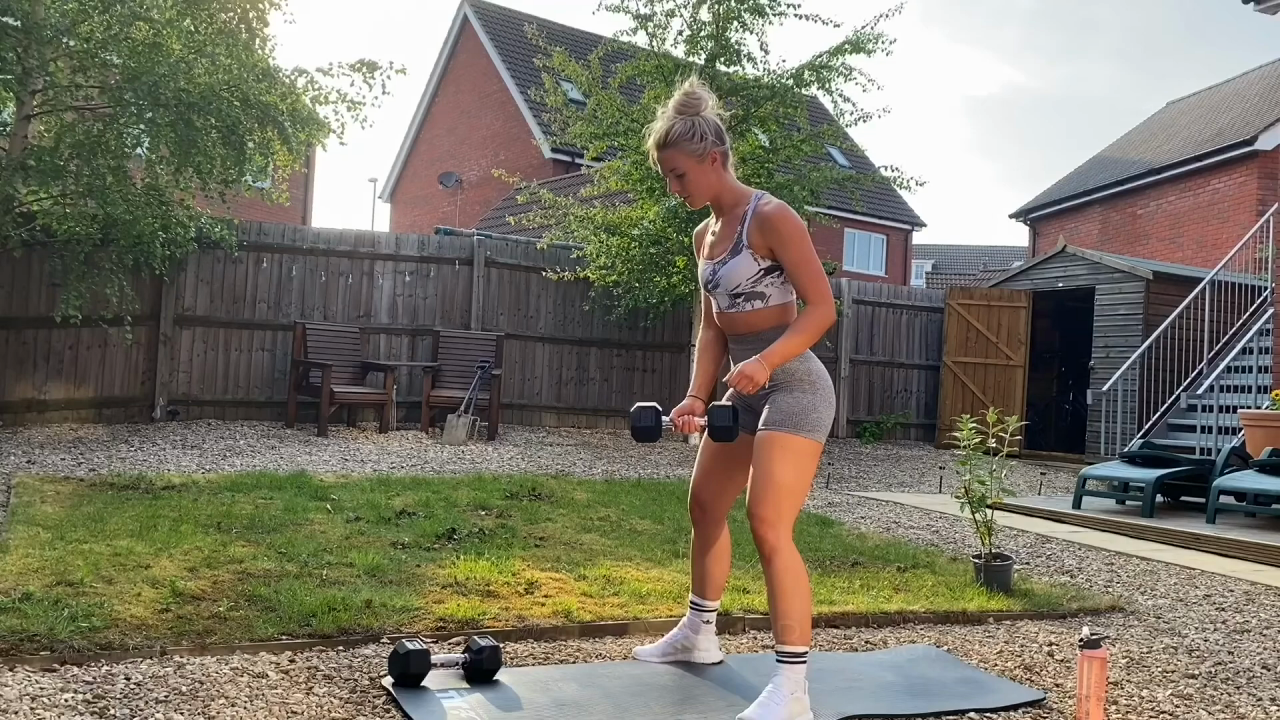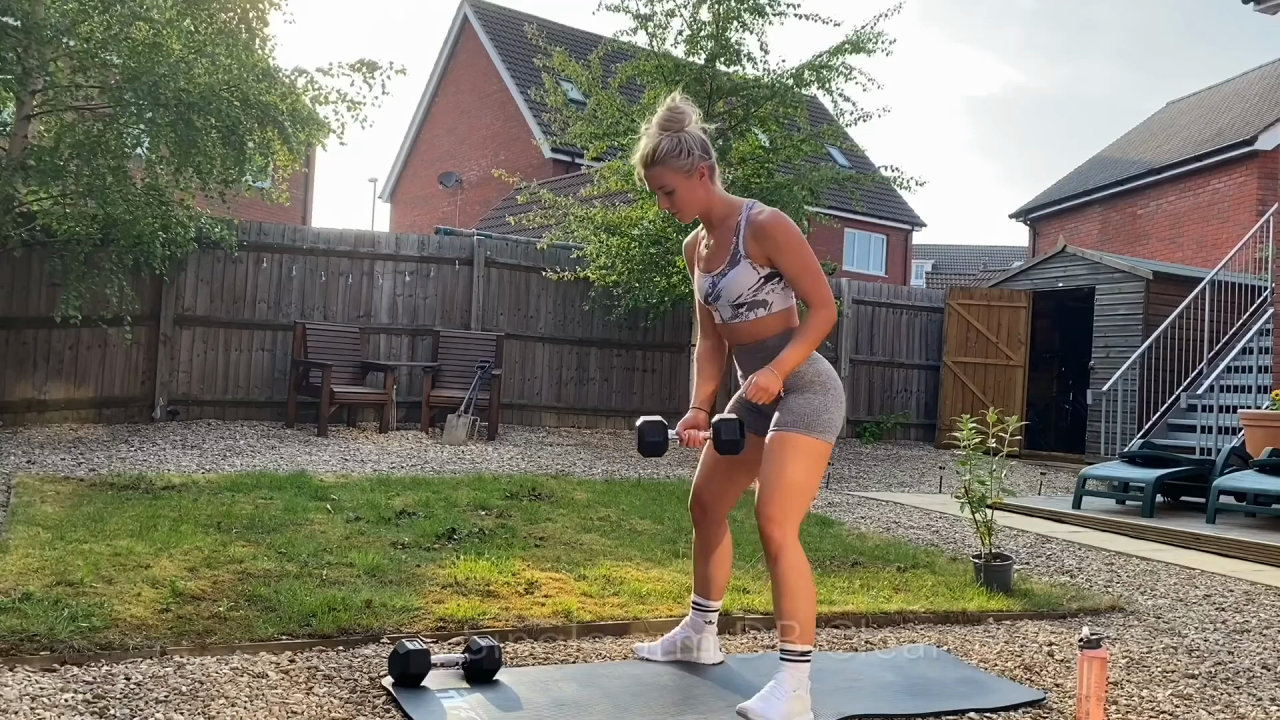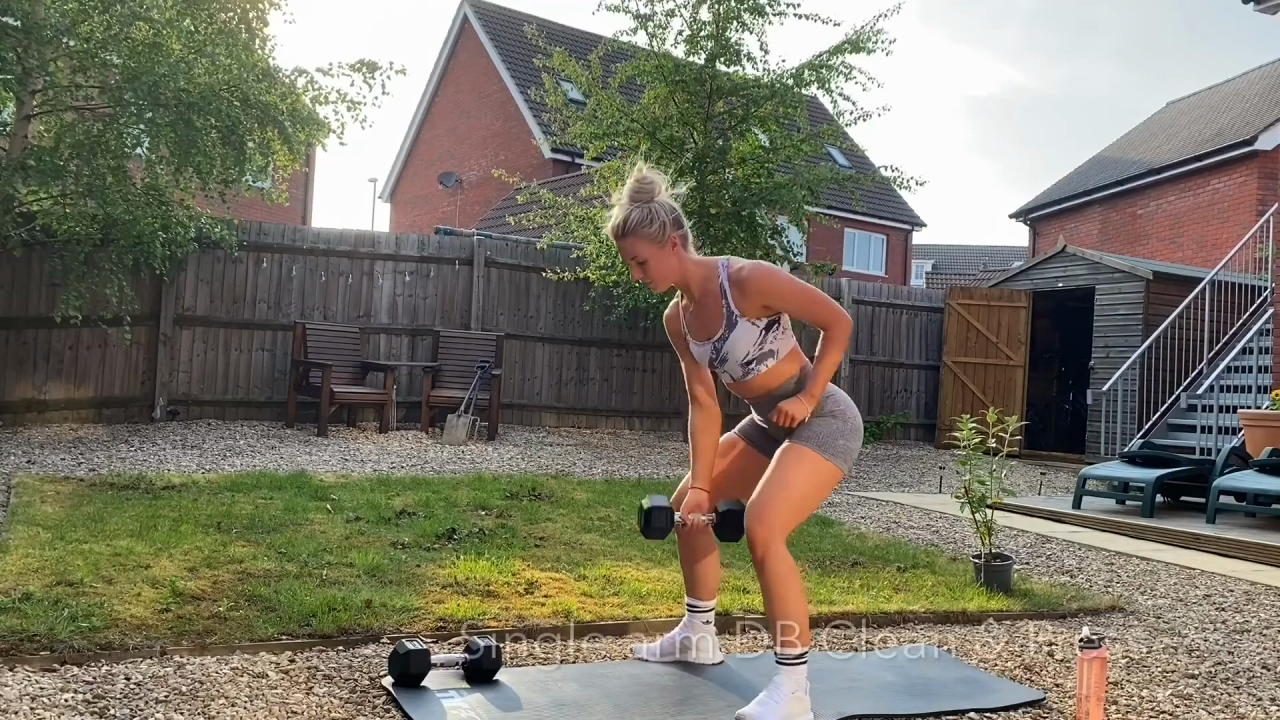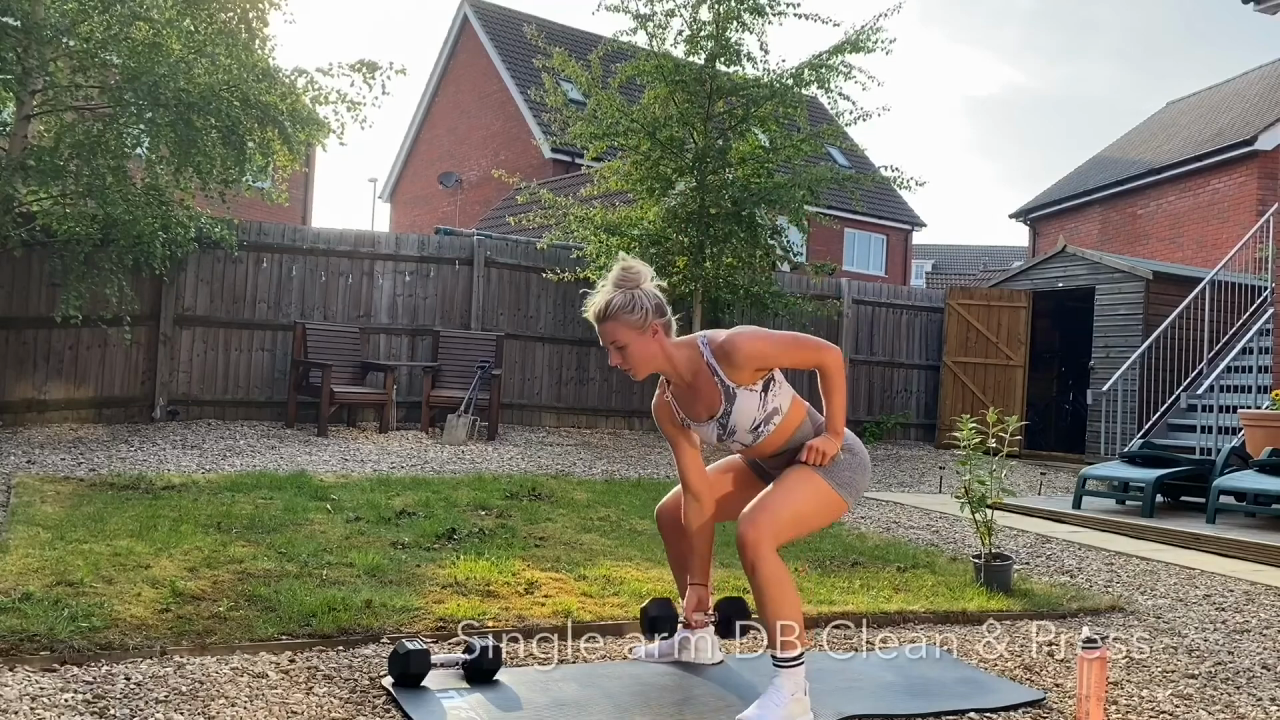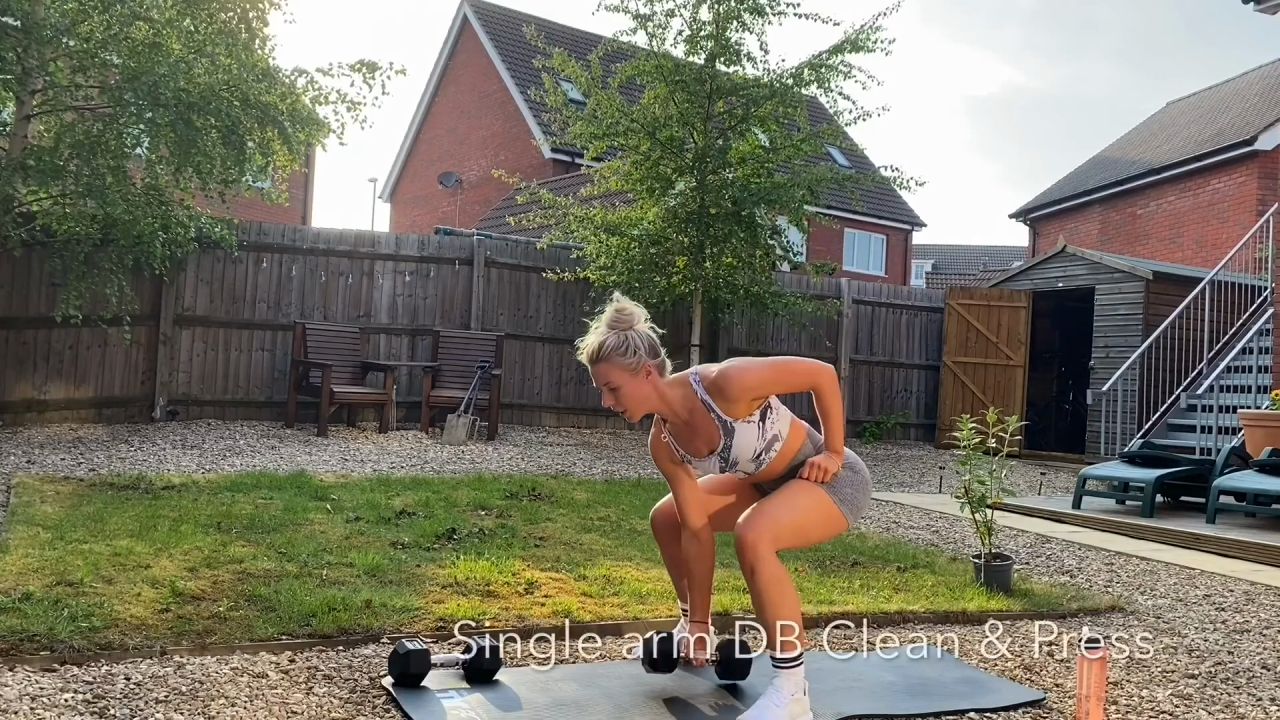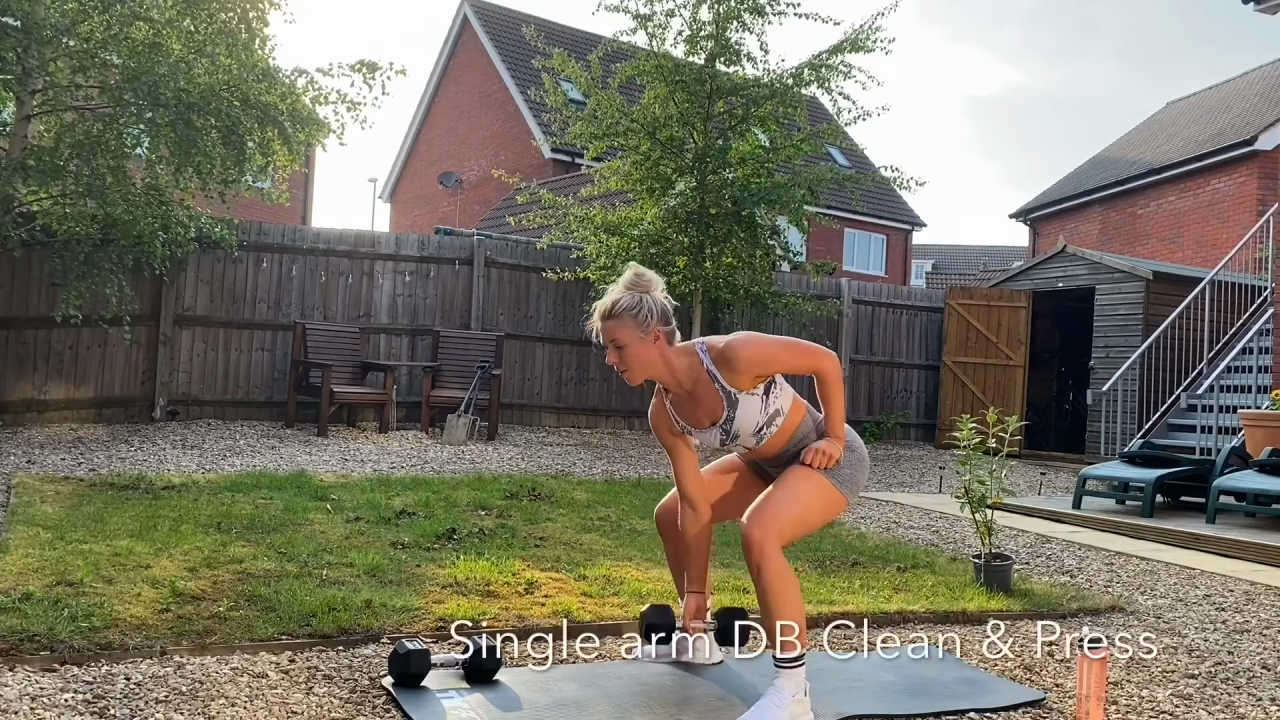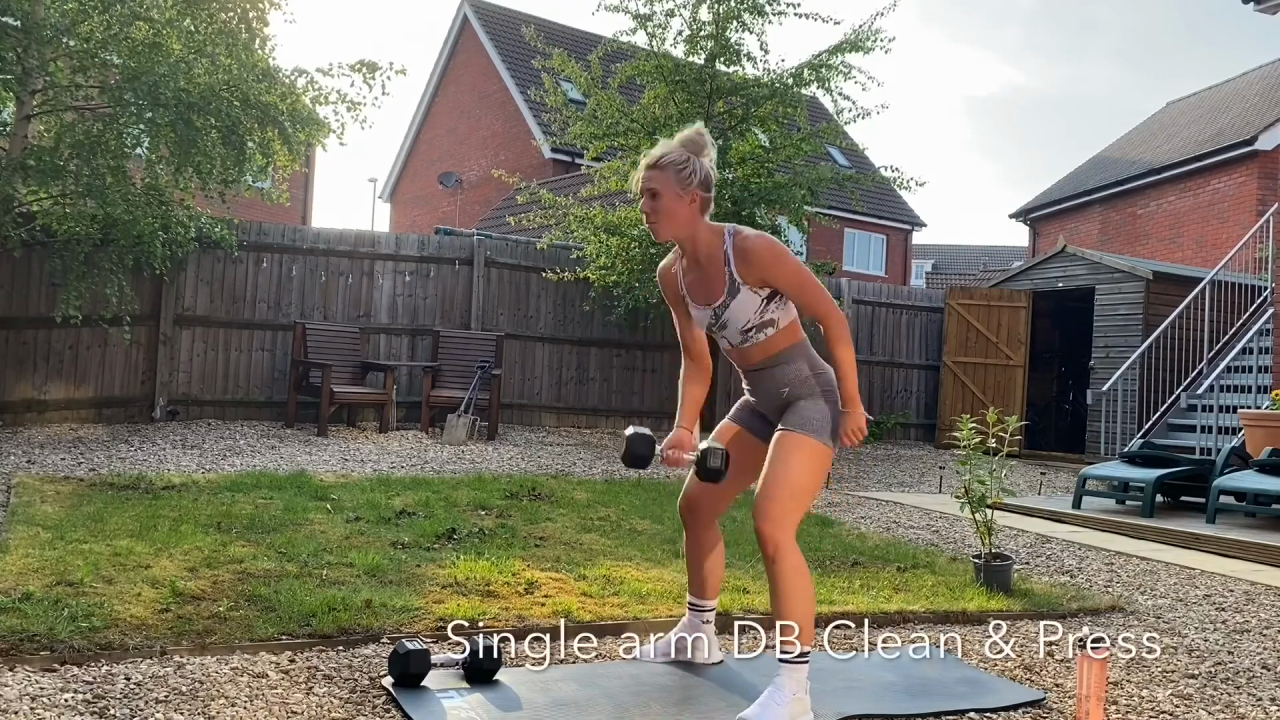
dt=0.2s
person 1, frame 1
left shoulder: (771, 217)
right shoulder: (705, 235)
left elbow: (822, 308)
left wrist: (765, 362)
right wrist: (696, 395)
left hip: (793, 385)
right hip: (743, 391)
left knee: (769, 528)
right knee: (704, 508)
right ankle: (698, 635)
person 1, frame 2
left shoulder: (764, 225)
right shoulder: (696, 247)
left elbow: (824, 308)
right elbow: (710, 338)
left wrist: (777, 371)
right wrist: (698, 409)
left hip: (804, 389)
right hip: (755, 395)
left knee: (775, 525)
right knee: (706, 505)
right ankle: (700, 635)
person 1, frame 3
left shoulder: (745, 280)
right shoulder: (676, 319)
left elbow: (837, 322)
right elbow: (703, 404)
left wrist: (812, 393)
right wrist: (700, 490)
left hip: (826, 421)
right hip: (769, 426)
left knee: (763, 529)
right knee: (686, 507)
right ankle: (698, 634)
person 1, frame 4
left shoulder: (730, 350)
right shoulder: (666, 407)
left elbow: (830, 357)
right elbow: (697, 498)
left wrist: (832, 432)
right wrist: (697, 587)
left hip: (833, 461)
right hip: (774, 464)
left knee: (755, 533)
right knee: (670, 515)
right ankle: (696, 634)
person 1, frame 5
left shoulder: (724, 383)
right shoulder: (663, 442)
left elbow: (823, 374)
right elbow: (695, 530)
left wrist: (834, 451)
right wrist: (699, 622)
left hip: (834, 478)
right hip: (772, 482)
left knee: (753, 535)
right knee: (666, 518)
right ankle: (693, 635)
person 1, frame 6
left shoulder: (731, 355)
right shoulder: (662, 409)
left elbow: (827, 361)
right elbow: (694, 501)
left wrist: (833, 436)
right wrist: (694, 592)
left hip: (829, 456)
right hip: (769, 461)
left knee: (757, 534)
right knee: (670, 516)
right ankle: (696, 639)
person 1, frame 7
left shoulder: (753, 249)
right shoulder: (672, 275)
left elbow: (832, 318)
right elbow: (695, 364)
left wrist: (850, 401)
right wrist: (684, 429)
left hip: (807, 394)
right hip: (758, 400)
left knee: (771, 528)
right knee: (695, 508)
right ankle: (698, 633)
